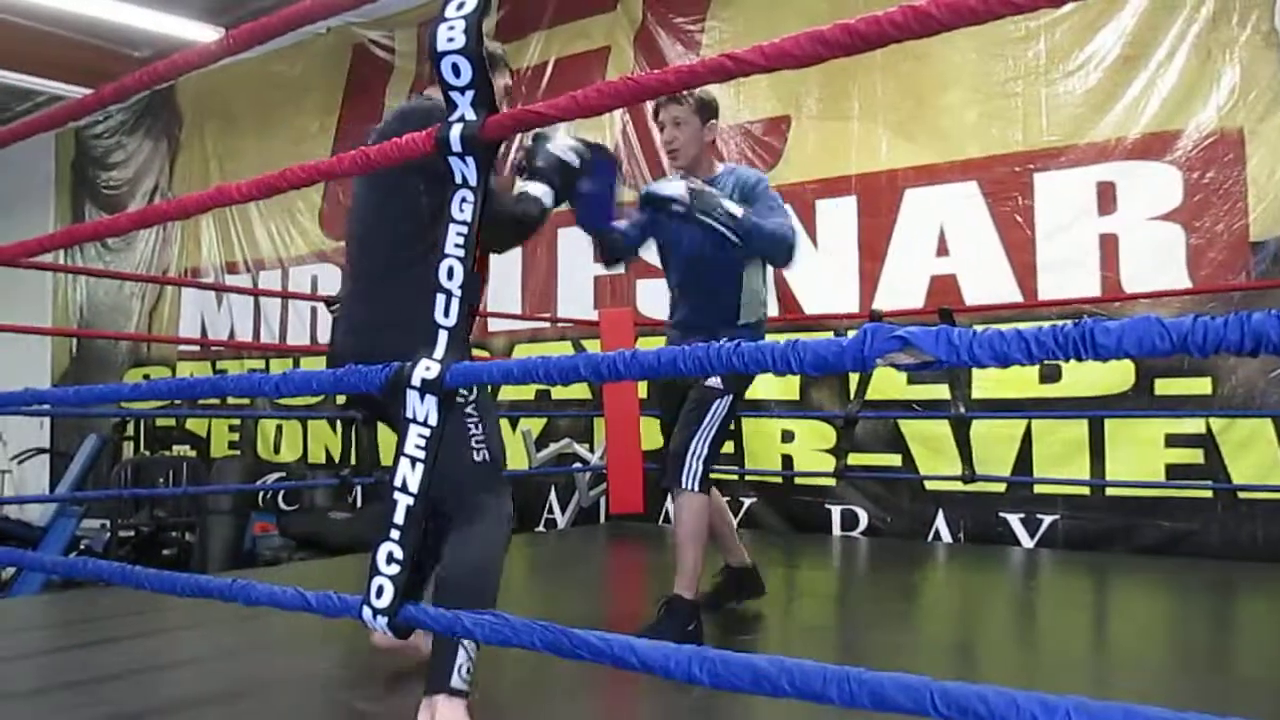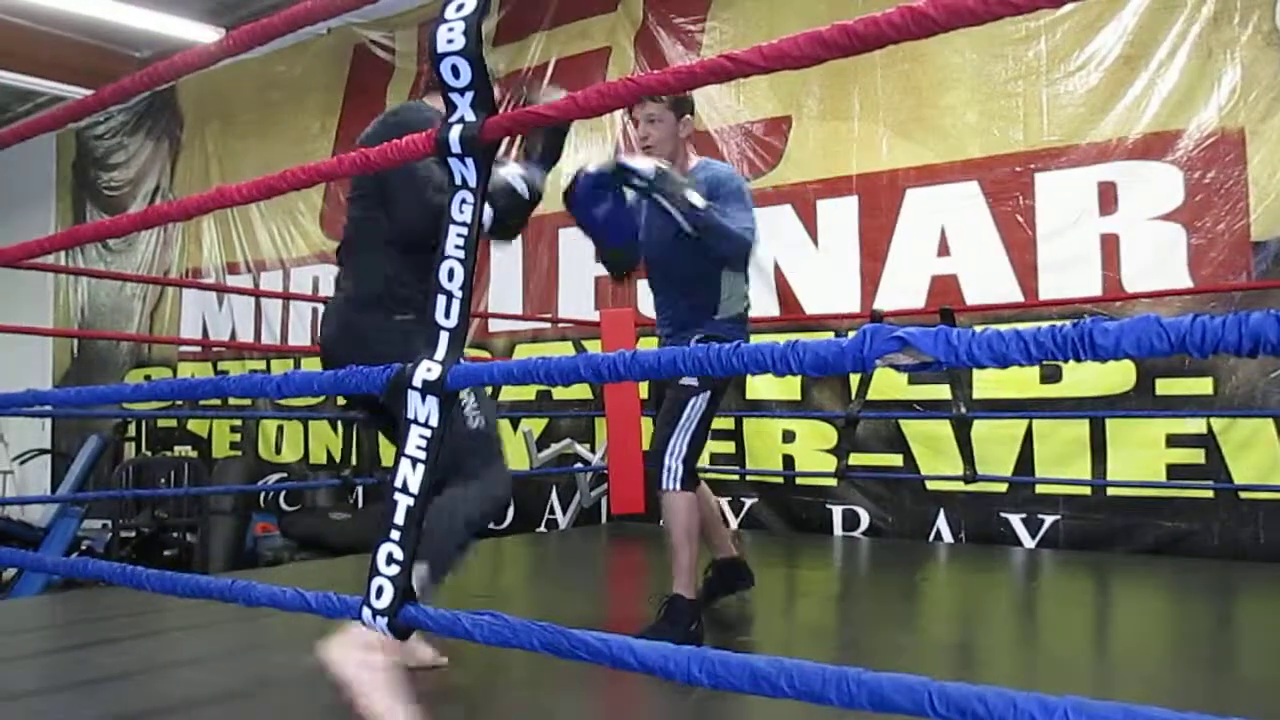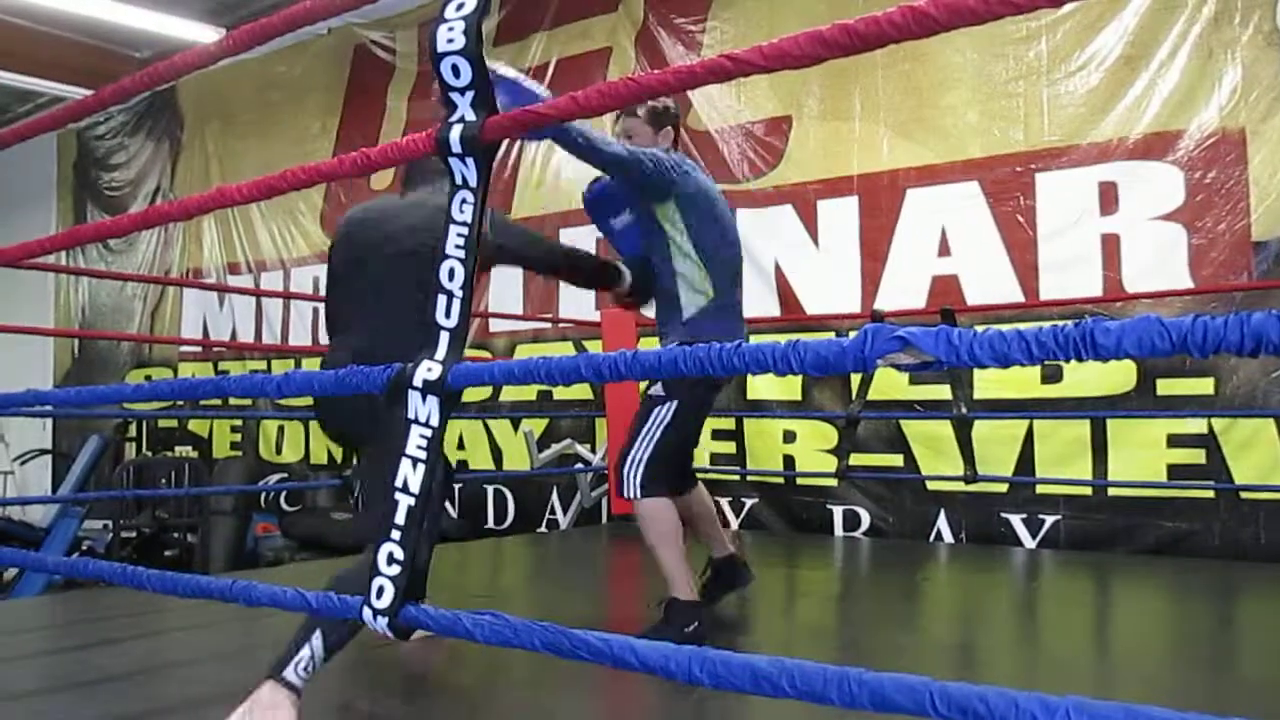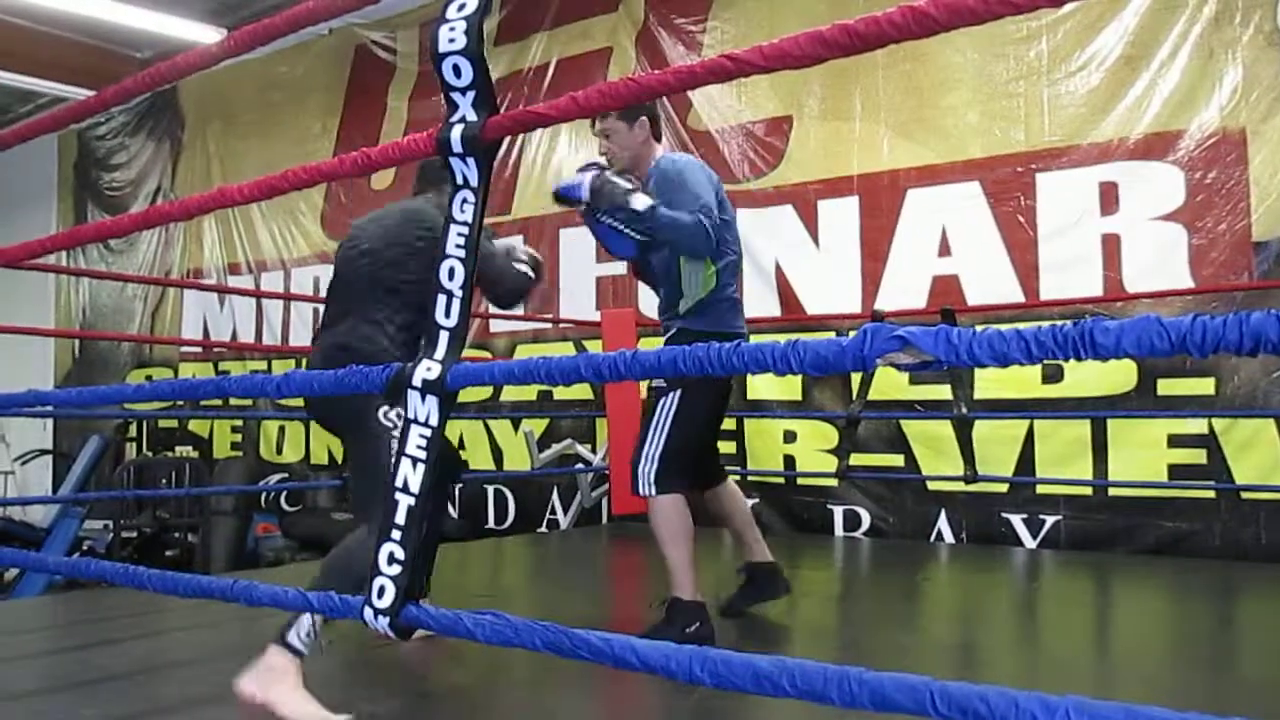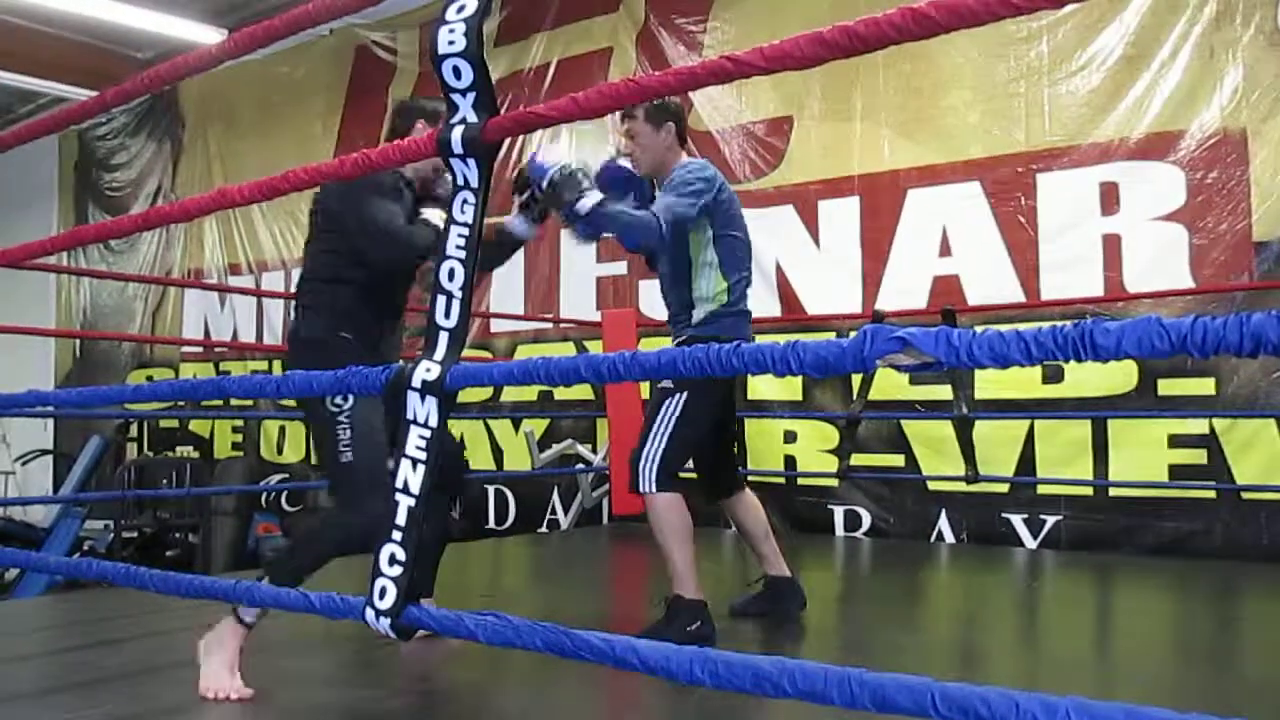
dt=0.2s
person 1, frame 1
left shoulder: (390, 136)
right shoulder: (437, 123)
right elbow: (499, 227)
left wrist: (526, 171)
right wrist: (550, 170)
left hip: (361, 346)
right hip: (412, 346)
left knee: (448, 483)
right knee: (482, 508)
person 1, frame 2
right shoulder: (413, 121)
left elbow: (498, 220)
right elbow: (422, 217)
left wrist: (539, 156)
right wrist: (497, 189)
left hip: (360, 338)
right hip: (393, 332)
left knee: (438, 473)
right knee: (483, 478)
left ankle: (391, 633)
right ankle: (369, 634)
person 1, frame 3
left shoulder: (356, 226)
right shoulder: (457, 212)
right elbow: (550, 255)
right wrist: (620, 278)
left hip: (347, 398)
right hip: (399, 396)
left knee: (420, 500)
person 1, frame 4
left shoulder: (368, 229)
right shoulder: (446, 215)
right elbow: (506, 288)
right wrist: (520, 262)
left hip: (332, 376)
left knee: (441, 473)
left ankle: (408, 610)
right ankle: (277, 669)
person 1, frame 5
left shoulder: (410, 194)
right shoulder: (361, 181)
left elbow: (474, 260)
right elbow: (403, 251)
left wrist: (530, 216)
right wrist: (436, 213)
left hip: (370, 357)
right hip: (333, 358)
left knee: (445, 467)
right knee: (365, 507)
left ankle: (414, 606)
right ankle: (229, 634)
person 2, frame 1
left shoulder: (746, 184)
right shoulder: (665, 194)
left elbow: (782, 247)
right elbow: (614, 251)
left wrist: (711, 206)
left hip: (731, 346)
right hip: (685, 347)
left knee: (686, 465)
right knee: (683, 465)
left ankle: (682, 611)
right ankle: (741, 570)
person 2, frame 2
left shoulder: (719, 179)
right shoulder: (644, 190)
left elbow: (735, 249)
right elbow: (621, 263)
left wrist: (675, 192)
right wrist: (597, 213)
left hip: (714, 340)
right hip: (674, 343)
left knee: (669, 462)
right knee: (676, 468)
left ankle: (683, 612)
right ankle: (729, 563)
person 2, frame 3
left shoulder: (670, 172)
right shoulder: (658, 192)
left elbow: (607, 154)
left wrist: (537, 111)
right wrist: (630, 242)
left hip: (701, 346)
right hip: (700, 345)
left knee: (640, 471)
right knee: (668, 468)
left ankle: (685, 613)
right ankle: (727, 563)
person 2, frame 4
left shoulder: (678, 171)
right shoulder: (658, 184)
left elbow: (697, 239)
left wrist: (626, 200)
right wrist: (618, 232)
left hip: (702, 335)
right hip: (708, 336)
left knee: (655, 469)
right knee: (699, 466)
left ankle: (687, 616)
right ankle: (762, 570)
person 2, frame 5
left shoulder: (697, 177)
right shoulder: (663, 190)
left elbow: (651, 234)
right elbow: (653, 247)
left wrist: (579, 196)
right wrist: (618, 195)
left hip: (711, 341)
right hip: (715, 341)
left knee: (653, 468)
right knee: (719, 471)
left ankle: (688, 612)
right ankle: (781, 585)
